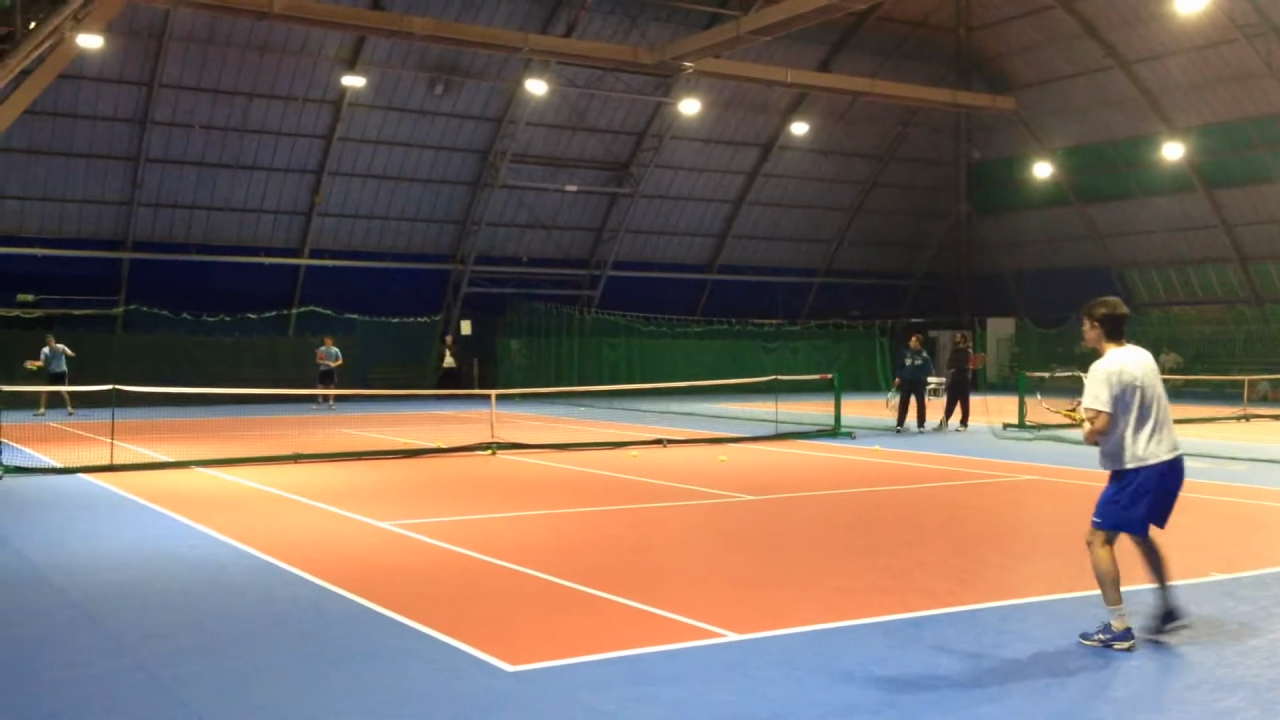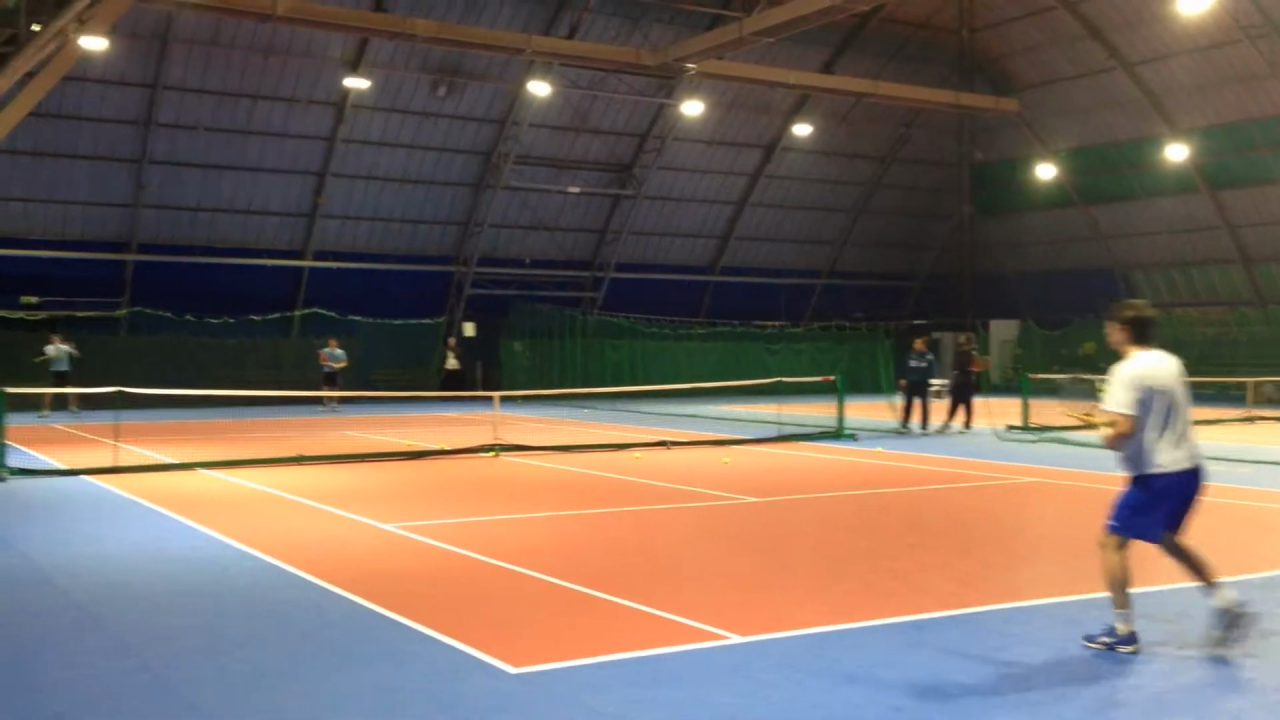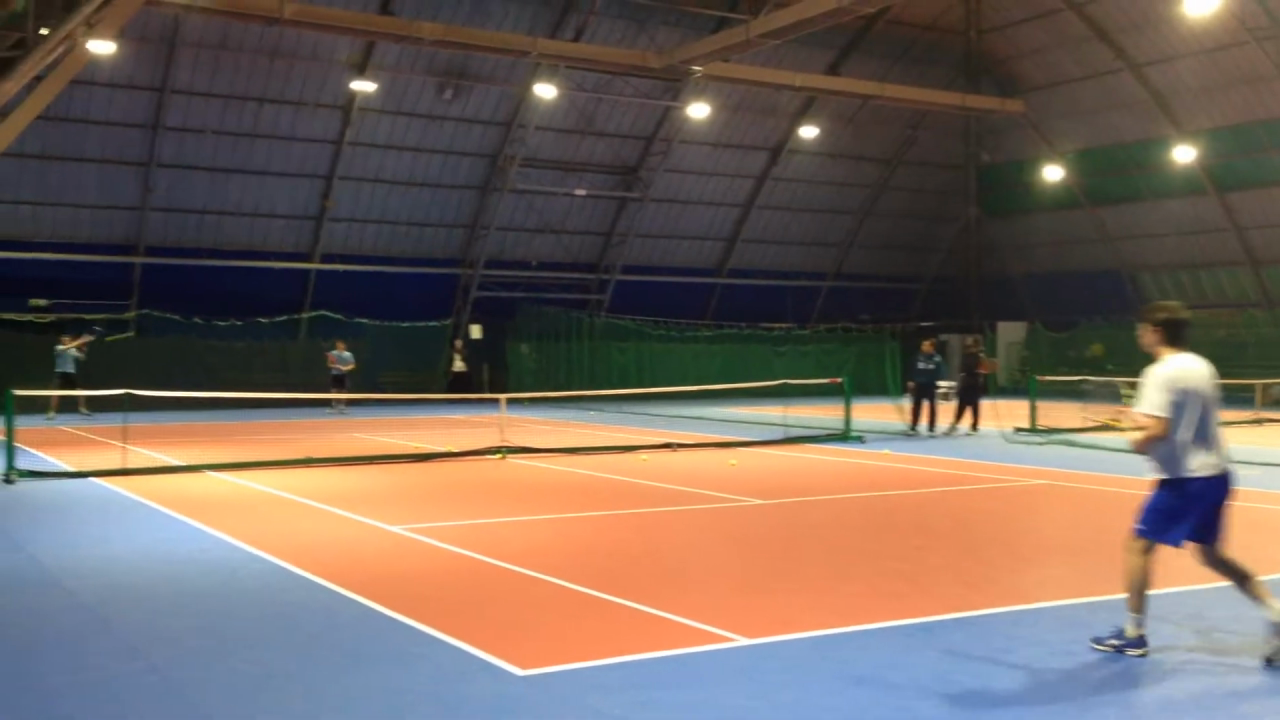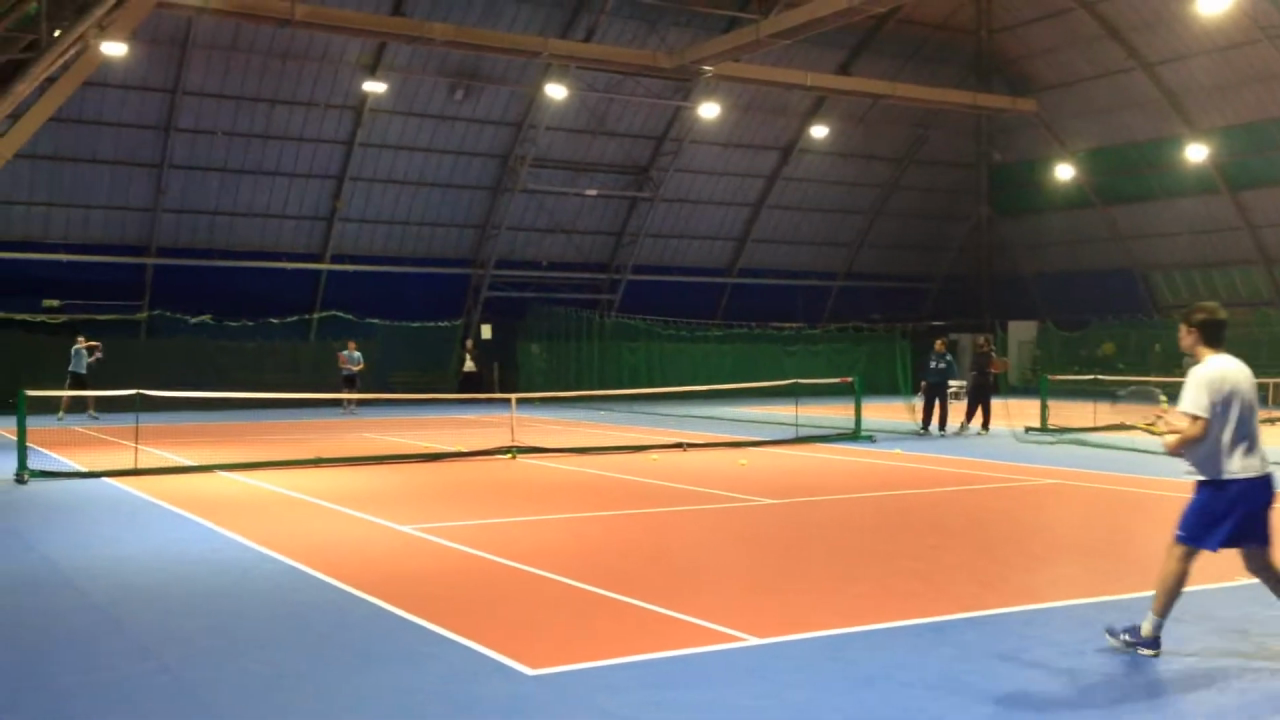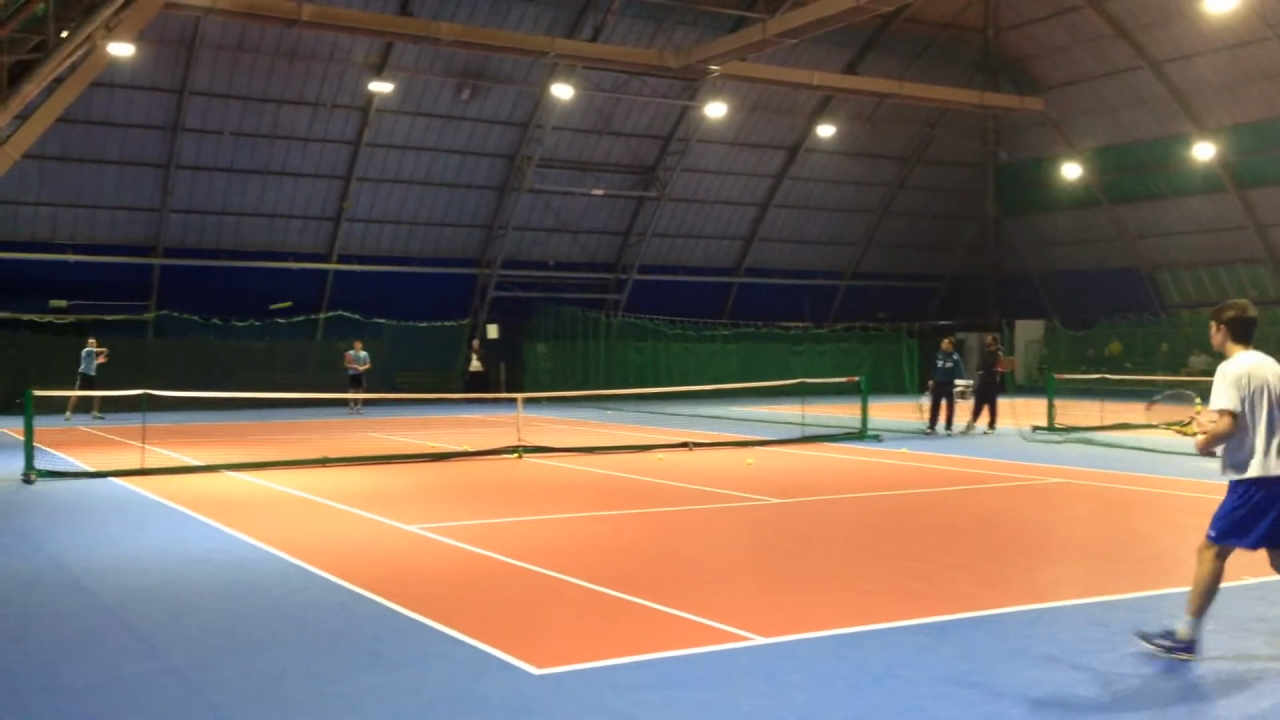
dt=0.1s
person 1, frame 1
left shoulder: (1103, 368)
right shoulder: (1144, 357)
left elbow: (1100, 426)
left wrist: (1087, 432)
right wrist: (1094, 420)
left hip: (1137, 468)
right hip: (1168, 461)
left knee: (1098, 539)
right knee: (1138, 532)
left ankle: (1119, 628)
right ankle: (1167, 607)
person 1, frame 2
left shoulder: (1127, 370)
right shoulder: (1170, 362)
left elbow: (1122, 430)
left wrist: (1108, 436)
right wrist: (1116, 420)
left hip: (1156, 474)
right hip: (1186, 468)
left knee: (1112, 543)
right knee: (1167, 540)
left ankle: (1123, 632)
right ankle: (1227, 605)
person 1, frame 3
left shoulder: (1161, 373)
right shoulder: (1201, 366)
left elbow: (1153, 431)
left wrist: (1139, 442)
right wrist: (1147, 423)
left hip: (1184, 480)
right hip: (1215, 473)
left knee: (1138, 547)
right knee: (1210, 553)
left ankle: (1133, 635)
person 1, frame 4
left shoulder: (1203, 372)
right shoulder: (1241, 368)
left elbow: (1198, 431)
left wrist: (1173, 444)
right wrist: (1180, 426)
left hip: (1225, 481)
left knee: (1180, 551)
left ankle: (1148, 634)
person 1, frame 5
left shoulder: (1232, 369)
left elbow: (1226, 427)
left wrist: (1204, 443)
right wrist: (1211, 426)
left knee: (1212, 551)
left ankle: (1184, 636)
